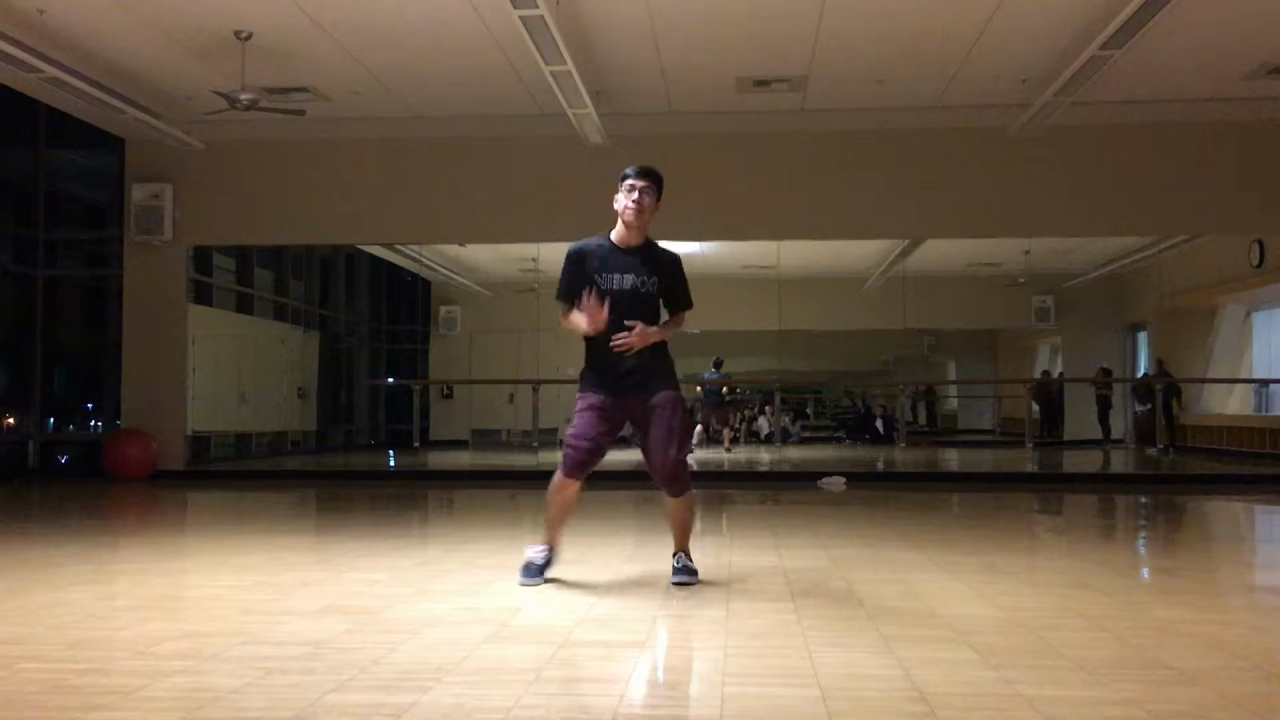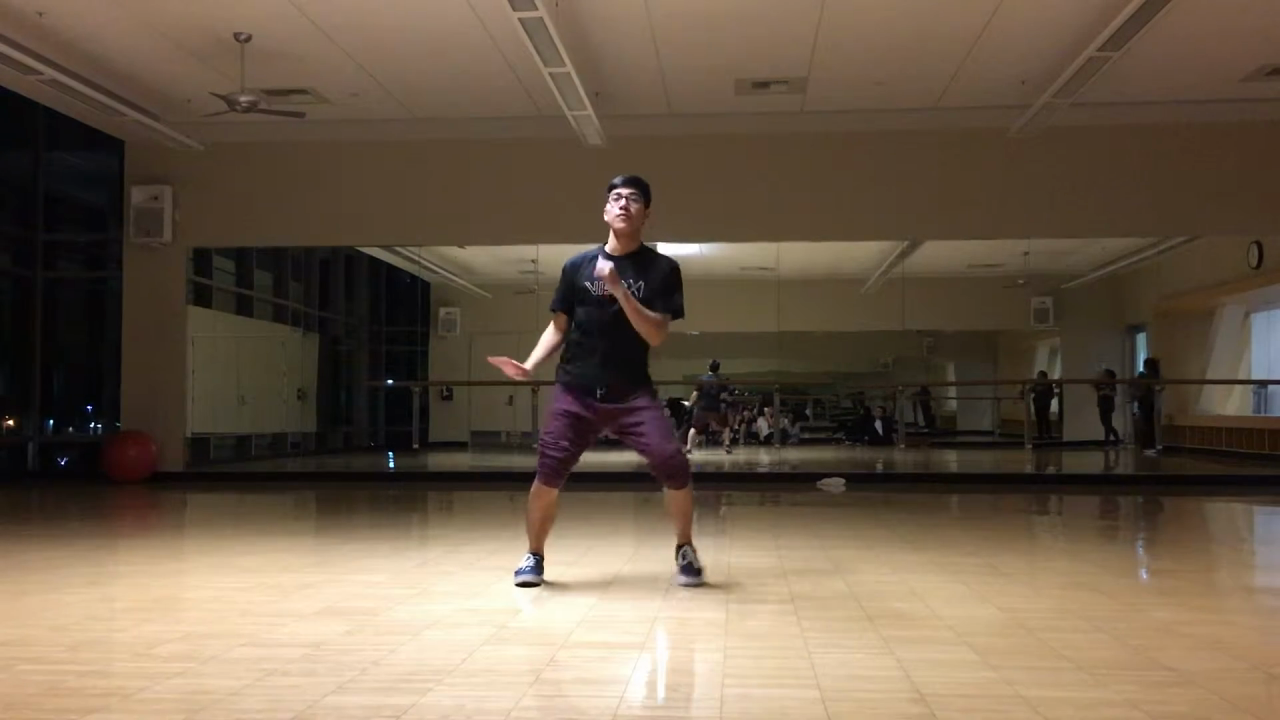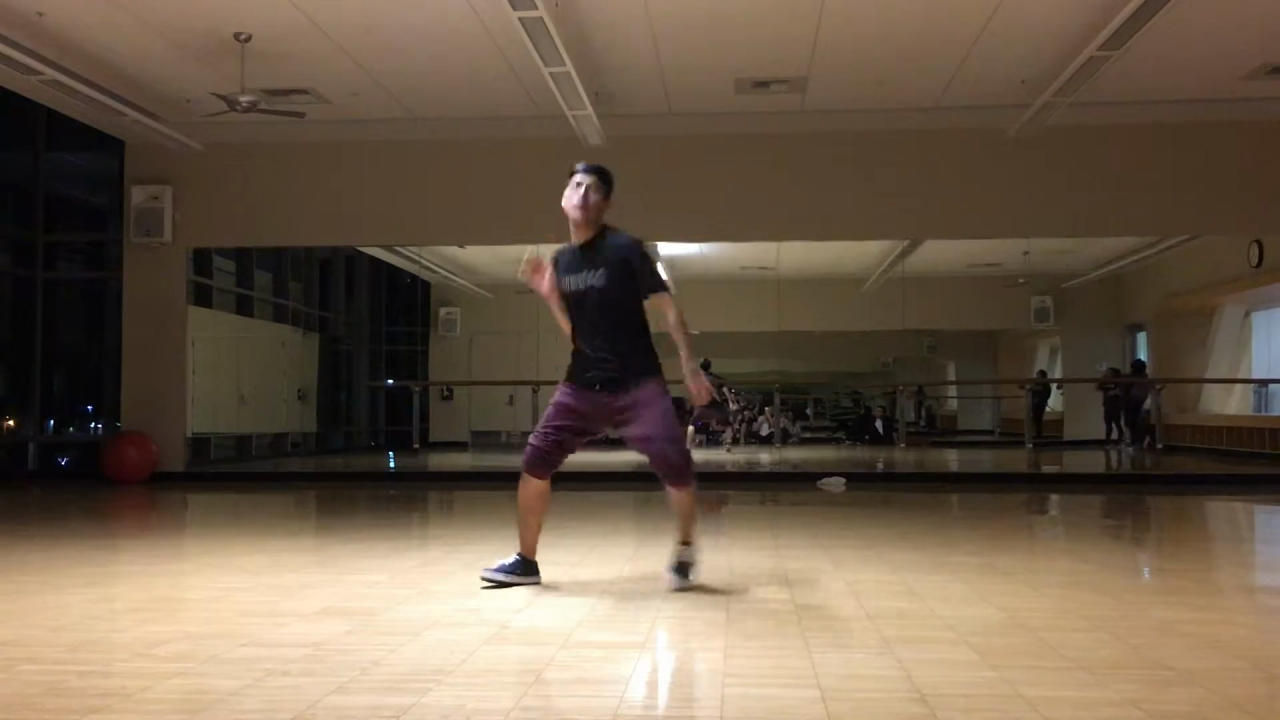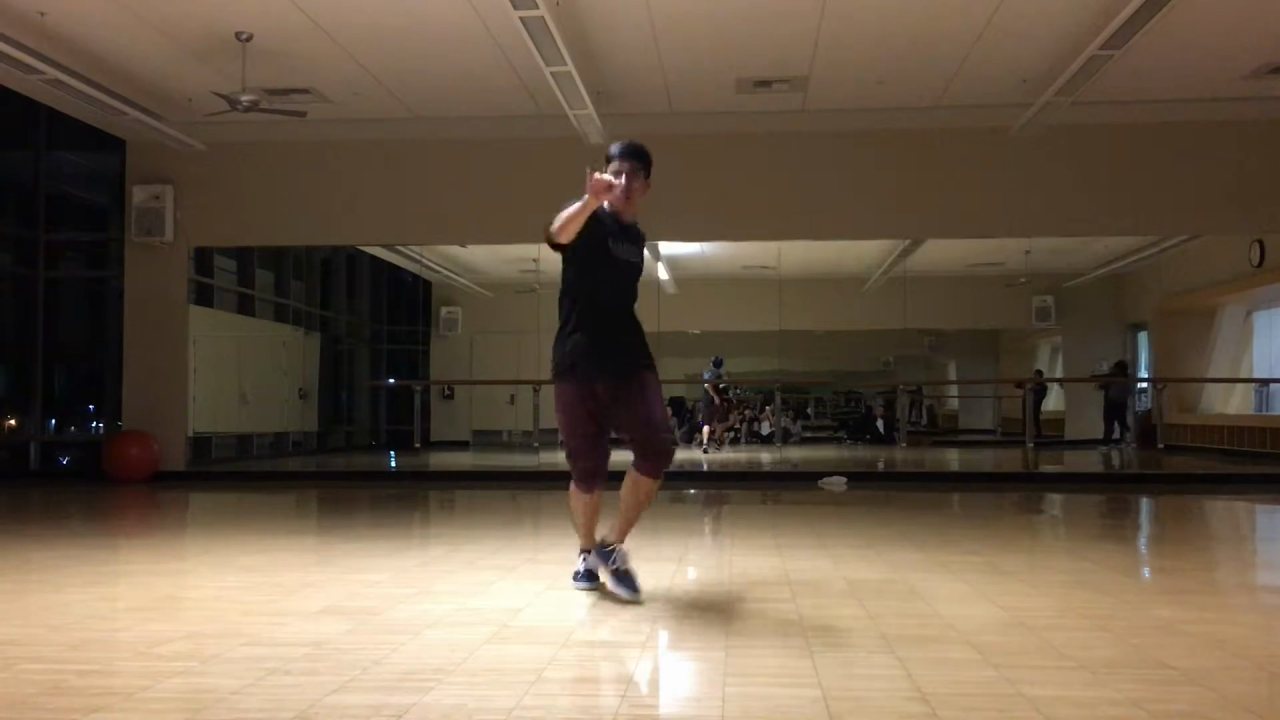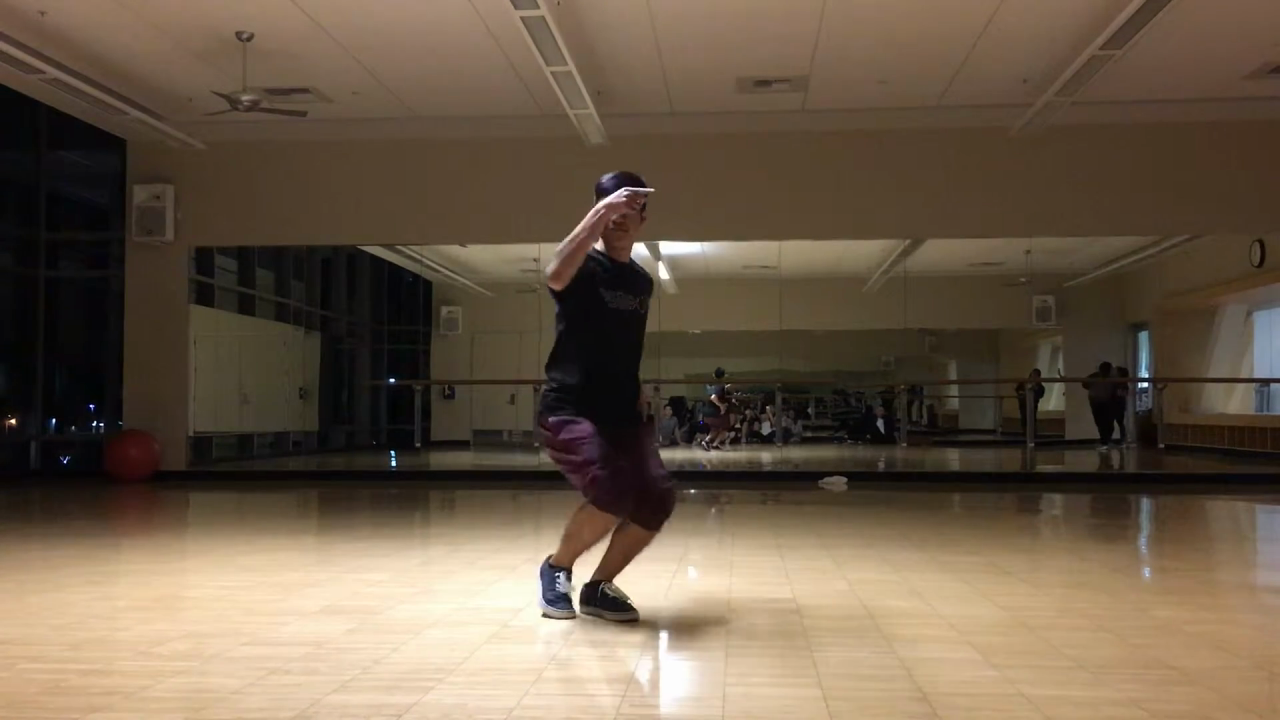
dt=0.5s
person 1, frame 1
left shoulder: (666, 262)
right shoulder: (583, 255)
left elbow: (678, 318)
right elbow: (565, 317)
left wrist: (654, 334)
right wrist: (587, 323)
left hip: (656, 384)
right hip: (600, 384)
left knee: (673, 473)
right knee: (574, 463)
left ankle: (681, 553)
right ankle: (545, 546)
person 1, frame 2
left shoulder: (662, 268)
right shoulder: (578, 265)
left elbow: (656, 334)
right elbow: (559, 326)
left wrist: (618, 289)
right wrist: (529, 364)
left hip: (630, 391)
right hip: (575, 390)
left knee: (672, 462)
right knee: (550, 472)
left ankle: (685, 548)
right ankle: (534, 555)
person 1, frame 3
left shoulder: (624, 248)
right shoulder: (561, 260)
left elbow: (667, 306)
right elbow: (573, 328)
left wrist: (689, 366)
right wrist: (549, 293)
left hip: (636, 382)
right hip: (582, 384)
left knee: (673, 461)
right knee: (536, 462)
left ankle: (685, 549)
right ankle: (526, 561)
person 1, frame 4
left shoulder: (636, 236)
right shoulder: (588, 223)
right elbow: (558, 233)
right wrist: (591, 201)
left hip: (630, 363)
right hip: (577, 363)
left knee: (655, 451)
right knee: (587, 468)
left ankle: (615, 546)
right ankle: (587, 553)
person 1, frame 5
left shoulder: (642, 281)
right shoulder: (581, 262)
right elbow: (555, 276)
left wrist: (636, 393)
right wrist: (601, 209)
left hip: (623, 413)
right hip: (568, 409)
left knee: (657, 500)
right knee: (611, 493)
left ankle: (598, 586)
right ankle: (557, 566)
